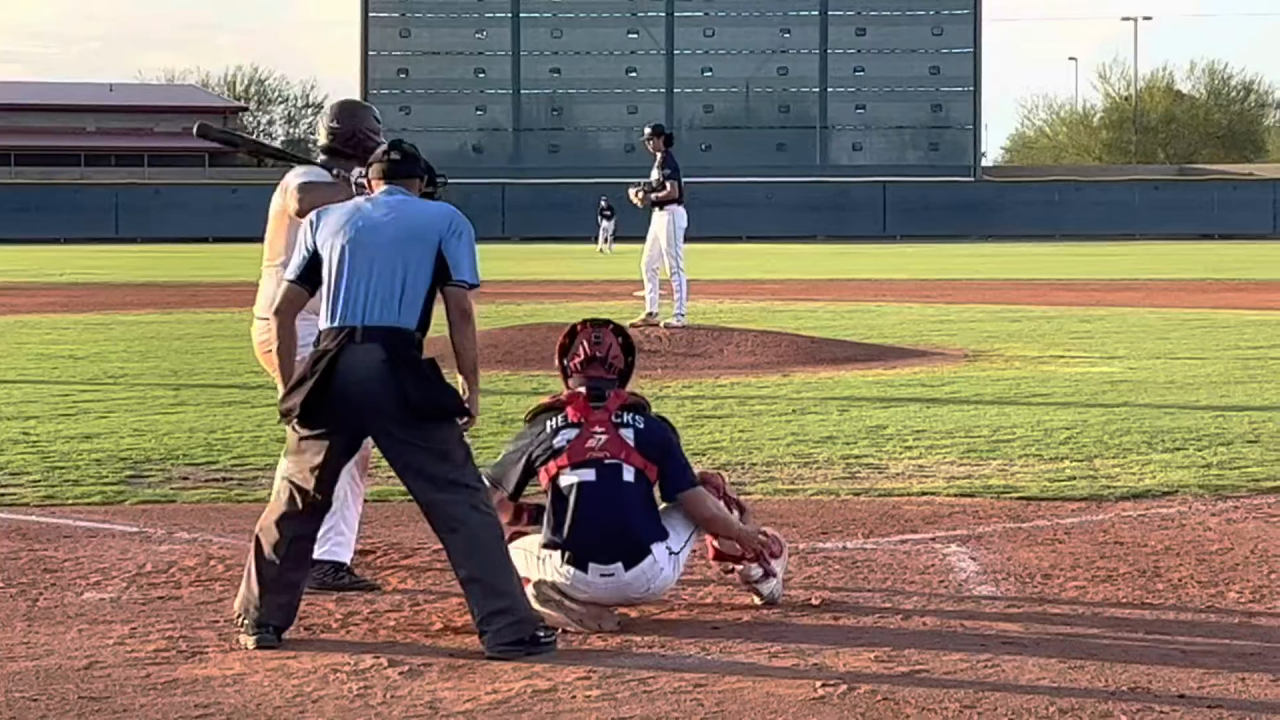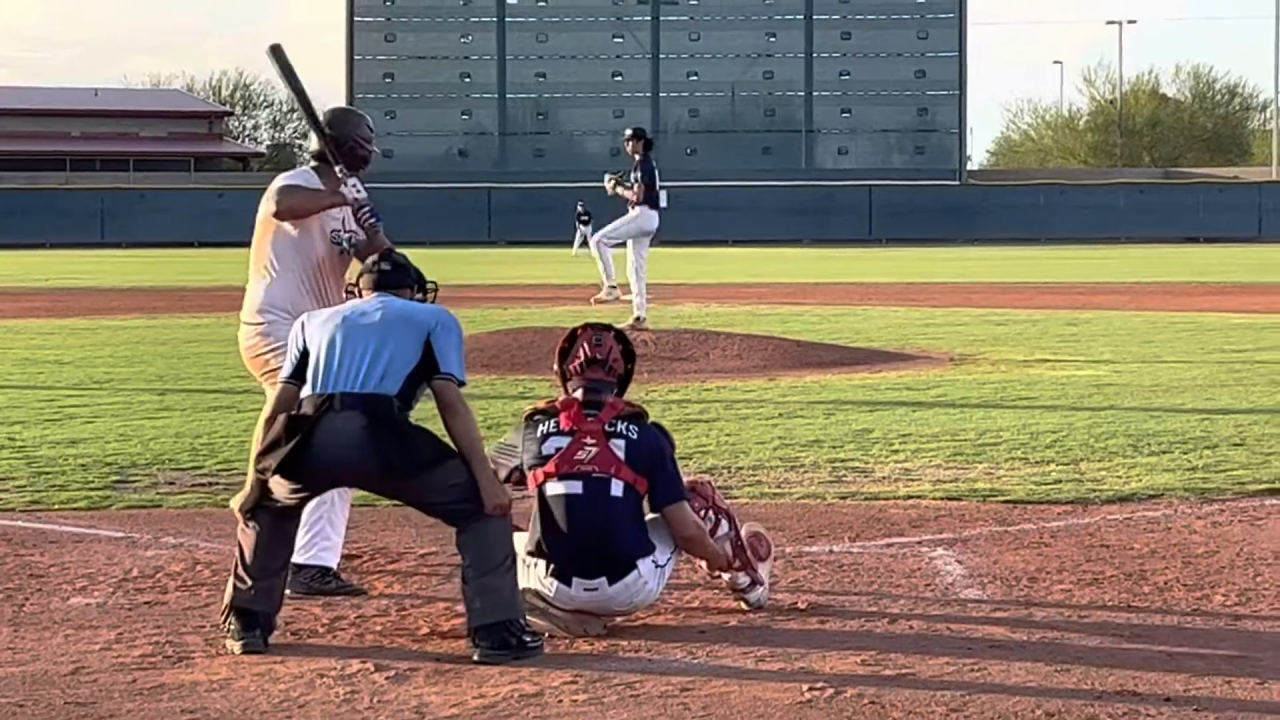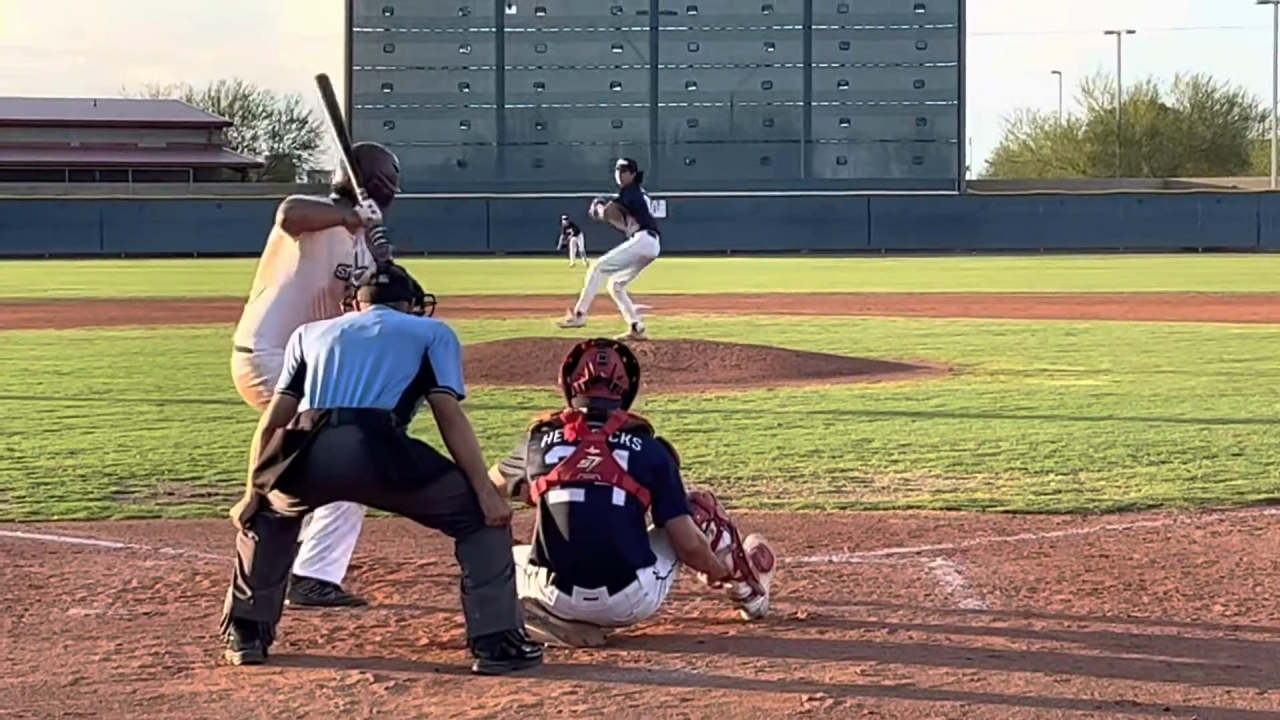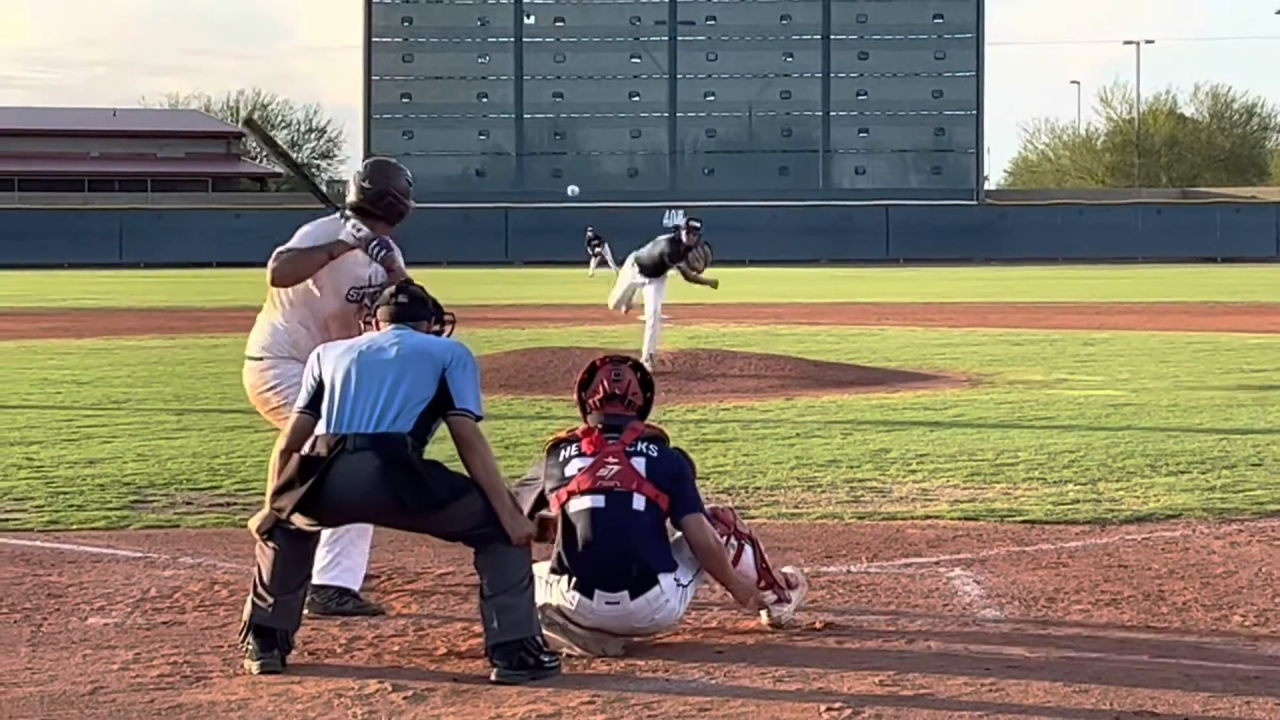
dt=0.7s
person 1, frame 1
left shoulder: (346, 191)
right shoulder: (308, 177)
right elbow: (302, 204)
right wrist: (352, 187)
left hip: (322, 331)
right hip: (295, 330)
right ankle: (323, 562)
person 1, frame 2
left shoulder: (342, 197)
right shoulder: (298, 182)
left elbow: (377, 259)
right elbow: (279, 206)
left wrist: (371, 226)
right wrist: (340, 197)
right hip: (280, 334)
right ankle: (311, 567)
person 1, frame 3
left shoulder: (357, 236)
right shoulder: (315, 212)
right elbow: (288, 216)
left wrist: (383, 266)
right wrist: (351, 215)
right hip: (270, 358)
left ankle: (292, 553)
right ankle: (313, 578)
person 1, frame 4
left shoulder: (381, 246)
right shoulder: (321, 234)
right elbow: (279, 275)
left wrist: (392, 270)
right wrist: (343, 245)
right hip: (281, 369)
left ankle: (336, 566)
right ankle: (331, 588)
person 2, frame 1
left shoulder: (325, 218)
right shoulder: (445, 218)
left elbow: (283, 310)
right elbow: (459, 311)
left wrist: (291, 385)
right wrist: (470, 388)
left hip: (331, 371)
right hip: (399, 370)
left knee: (299, 498)
right knee: (457, 498)
left ankle: (261, 620)
right ankle: (509, 628)
person 2, frame 2
left shoulder: (314, 320)
right shoulder: (434, 317)
left elbow: (277, 410)
right elbow: (450, 402)
left wrist: (253, 483)
right wrist: (485, 478)
left hip: (311, 440)
right hip: (379, 436)
left knee: (268, 503)
right knee: (481, 505)
left ankle: (247, 623)
right ankle: (496, 632)
person 2, frame 3
left shoulder: (310, 332)
right shoulder: (431, 331)
left elbow: (273, 423)
right elbow: (449, 415)
left wrist: (253, 493)
right wrist: (486, 493)
left hip: (307, 456)
right hip: (377, 452)
left knee: (266, 513)
right knee: (479, 513)
left ankle: (246, 634)
right ankle: (496, 641)
person 2, frame 4
left shoulder: (329, 352)
right shoulder: (449, 352)
left elbow: (290, 444)
right elbow: (468, 438)
left wrist: (272, 507)
right wrist: (509, 514)
left hip: (325, 482)
right hip: (393, 477)
left knee: (284, 526)
right knee: (497, 523)
left ankle: (265, 644)
right ankle: (514, 650)
person 3, frame 1
left shoulder: (543, 426)
right shoulder: (650, 427)
left elbow: (489, 503)
right elbow: (706, 512)
right wrist: (744, 533)
left hip: (573, 579)
right hip: (646, 577)
left knee: (514, 547)
right knee: (709, 487)
left ankle: (567, 600)
right ankle: (760, 576)
person 3, frame 2
left shoulder: (535, 428)
right shoulder: (644, 435)
right elbow: (686, 532)
right wrist: (720, 558)
left hip: (557, 587)
right hip: (631, 590)
right knee: (698, 496)
left ankle: (554, 606)
right ankle: (748, 581)
person 3, frame 3
left shoulder: (541, 440)
right shoulder: (648, 448)
left elbow: (494, 482)
right elbow: (689, 546)
right wrist: (719, 570)
left hip: (557, 599)
right hip: (630, 601)
right knee: (700, 507)
left ankle: (561, 620)
right ankle: (749, 590)
person 3, frame 4
left shoulder: (558, 455)
right shoulder: (664, 457)
right elbow: (703, 542)
right wrist: (735, 585)
left hip: (580, 608)
right hip: (654, 609)
right knee: (720, 522)
left ankle: (571, 625)
right ankle: (774, 597)
person 4, frame 1
left shoulder: (668, 161)
right shoulder: (658, 162)
left elbow: (673, 192)
left wrist: (650, 196)
right wrist: (644, 194)
left hip: (671, 215)
right hip: (658, 216)
left knee: (674, 266)
right knee: (649, 265)
left ankle: (680, 316)
right ankle: (651, 313)
person 4, frame 2
left shoulder: (642, 164)
right shoulder: (643, 163)
left elbow: (637, 196)
left wrist: (618, 189)
right wrist: (619, 186)
left hip: (642, 215)
right hip: (647, 218)
left knee: (598, 240)
right knee: (636, 269)
left ankle: (611, 288)
right ankle: (639, 317)
person 4, frame 3
left shoulder: (629, 190)
right shoulder: (635, 194)
left elbow: (606, 213)
right elbow: (624, 225)
left wrist: (599, 208)
right wrist: (604, 208)
left hip: (642, 241)
right hip: (649, 246)
left knee: (597, 270)
right knee: (615, 286)
left ankle: (579, 315)
right ankle: (637, 329)
person 4, frame 4
left shoulder: (688, 247)
right shoulder: (668, 244)
right elbow: (687, 274)
right wrist: (706, 281)
left hip: (656, 277)
right hip: (635, 269)
left knee: (653, 315)
right knee: (616, 304)
left ankle: (648, 359)
